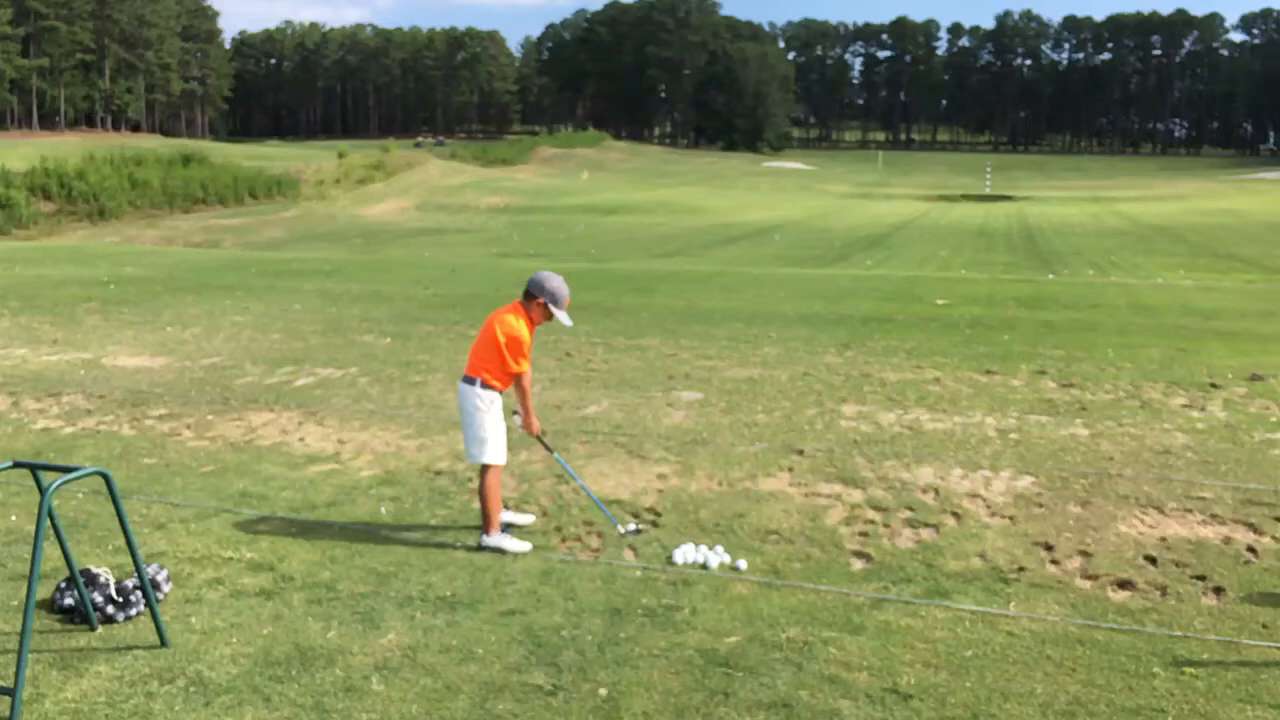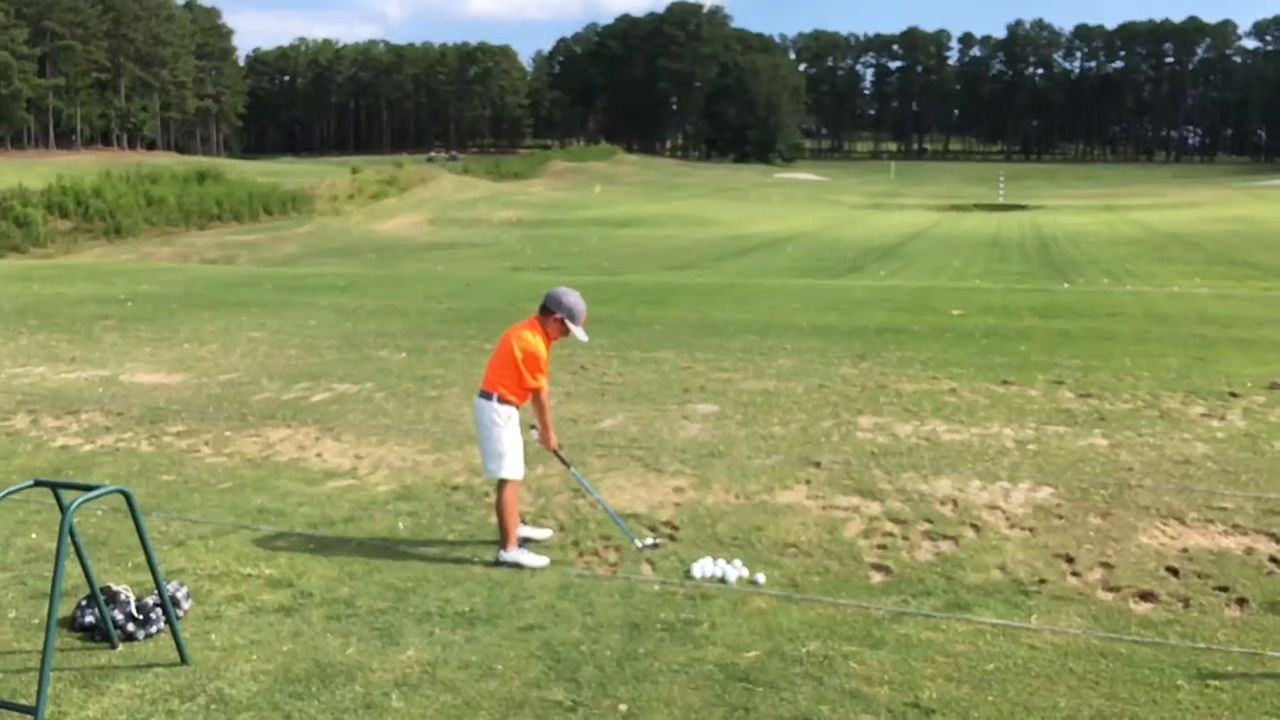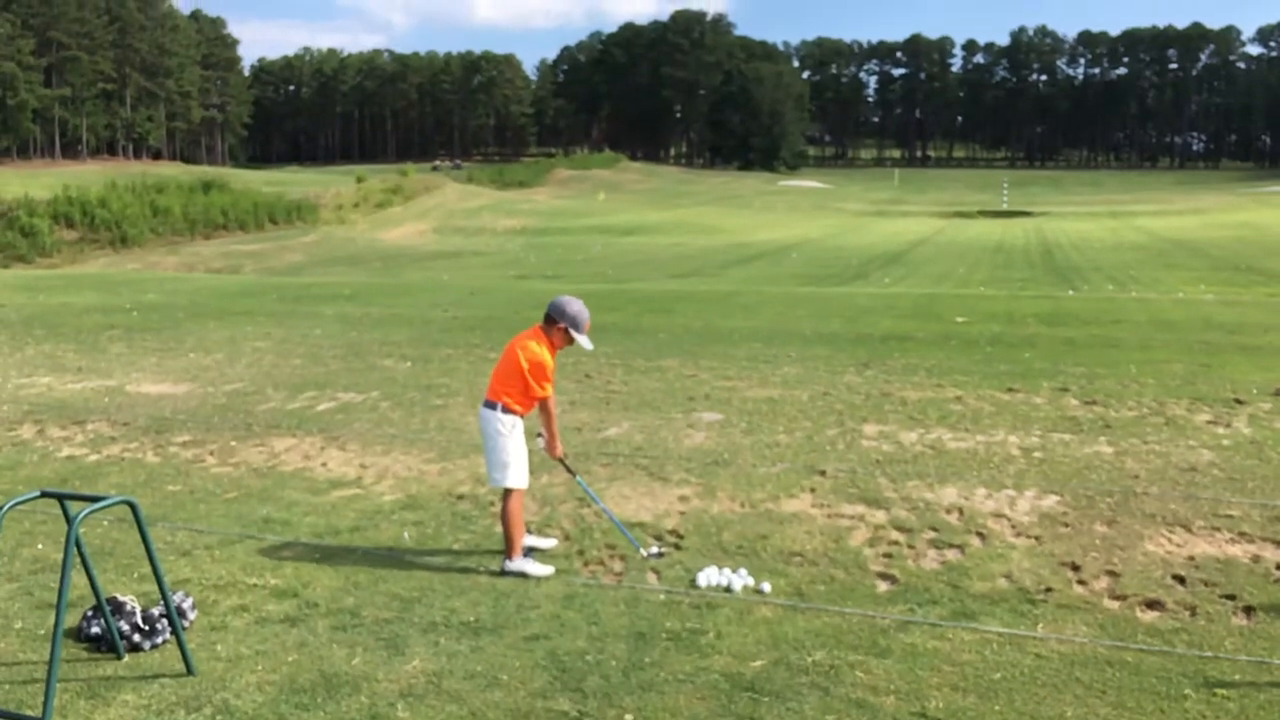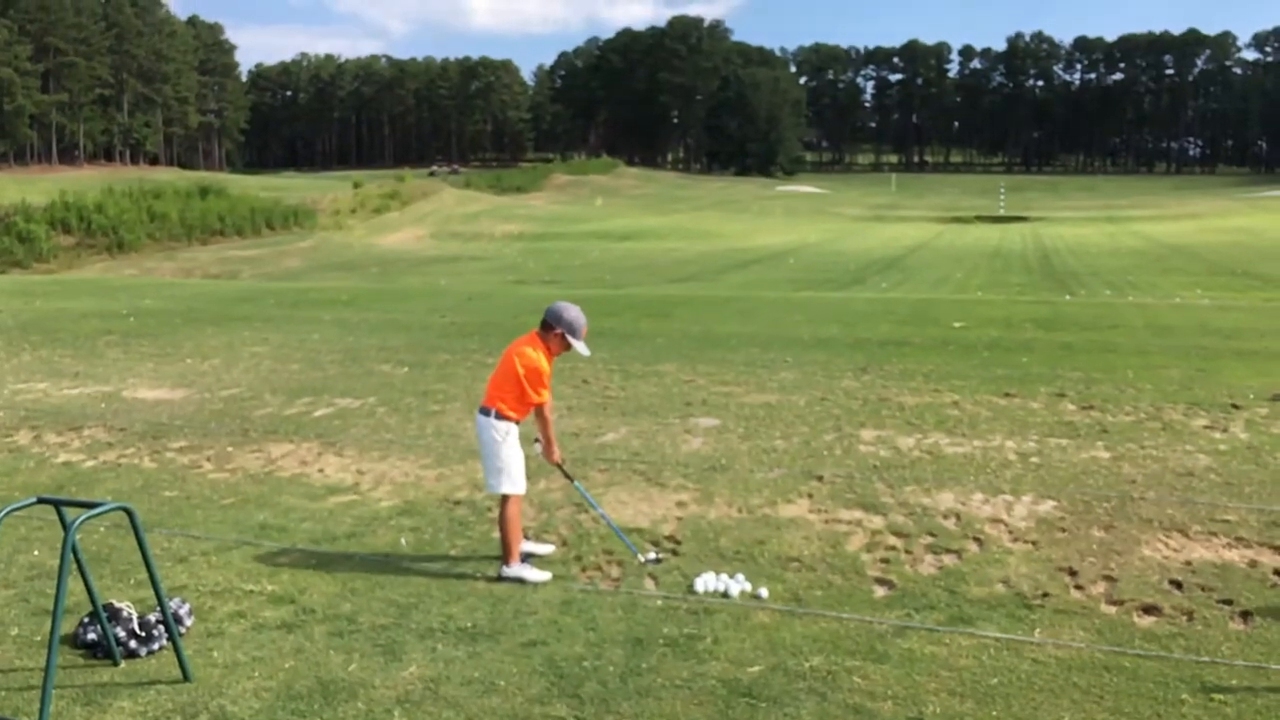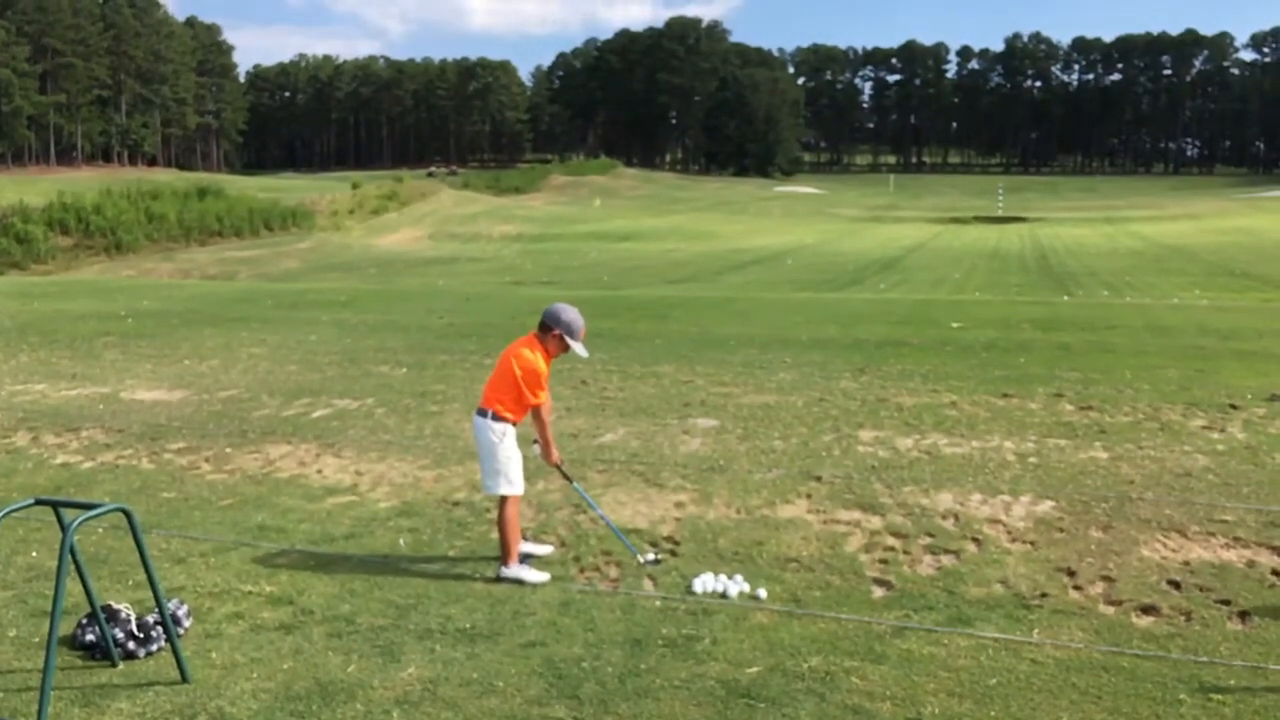
dt=0.4s
person 1, frame 1
left shoulder: (514, 315)
right shoulder: (515, 328)
left elbow: (523, 371)
right elbow: (521, 378)
left wrist: (526, 412)
right wrist: (529, 417)
left hip: (484, 390)
right hip: (482, 393)
left knee: (495, 458)
right knee: (492, 463)
left ankle: (497, 511)
right ankle: (491, 533)
person 1, frame 2
left shoulder: (531, 330)
right shoulder: (532, 343)
left elbow: (539, 387)
right elbow: (539, 394)
left wrist: (543, 427)
right wrist: (547, 431)
left hip: (500, 404)
right hip: (499, 407)
left knee: (512, 472)
right knee: (509, 477)
left ankle: (514, 526)
right ankle: (509, 548)
person 1, frame 3
left shoulder: (535, 339)
right shoulder: (538, 353)
left elbow: (544, 397)
right elbow: (546, 403)
left wrist: (549, 434)
right wrist: (554, 440)
left hip: (504, 414)
right hip: (504, 417)
left knee: (518, 482)
right knee: (514, 487)
left ankle: (519, 536)
right ankle: (514, 558)
person 1, frame 4
left shoulder: (534, 345)
right shoulder: (534, 358)
left elbow: (543, 401)
right elbow: (542, 410)
left wrist: (547, 441)
right wrist: (550, 446)
left hip: (500, 420)
right hip: (499, 423)
left knee: (515, 488)
right knee: (511, 493)
left ankle: (517, 542)
right ankle: (512, 564)
person 1, frame 5
left shoulder: (533, 348)
right shoulder: (532, 360)
left elbow: (544, 399)
right elbow: (539, 411)
left wrist: (545, 442)
right wrist: (548, 447)
left hip: (499, 422)
right hip: (497, 425)
left knee: (513, 488)
right knee: (510, 494)
left ankle: (516, 542)
right ankle: (510, 564)
